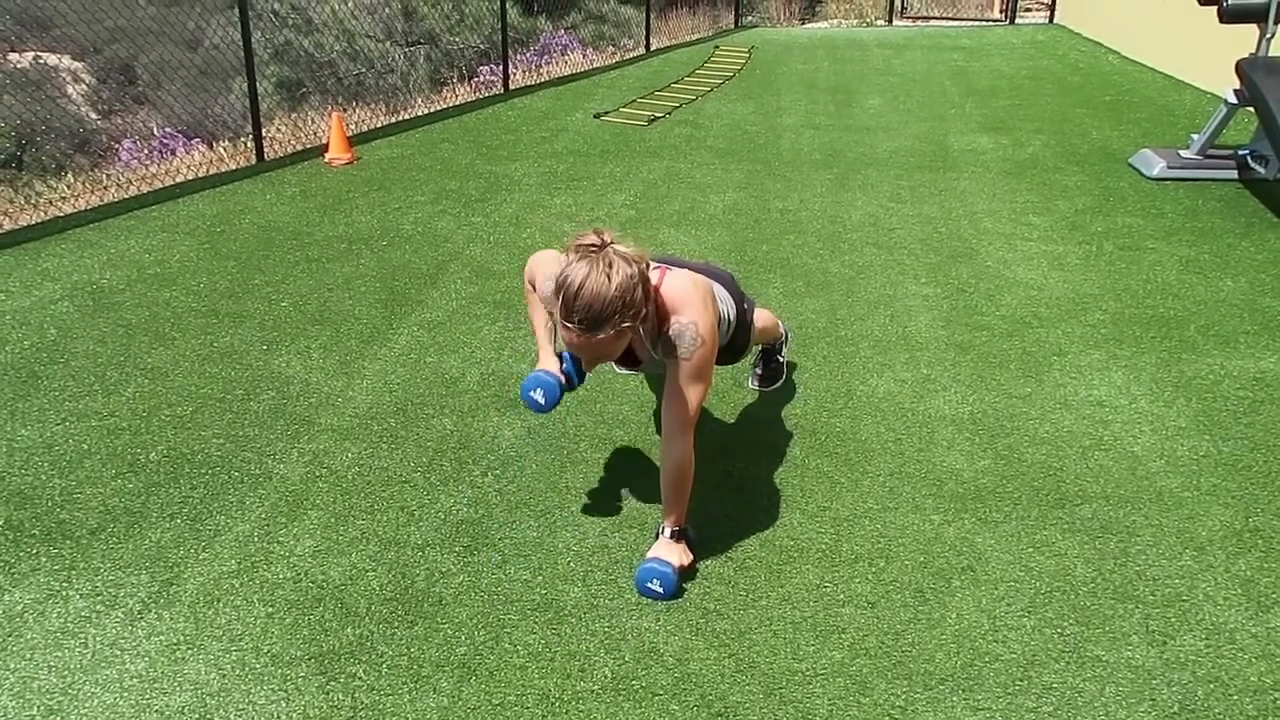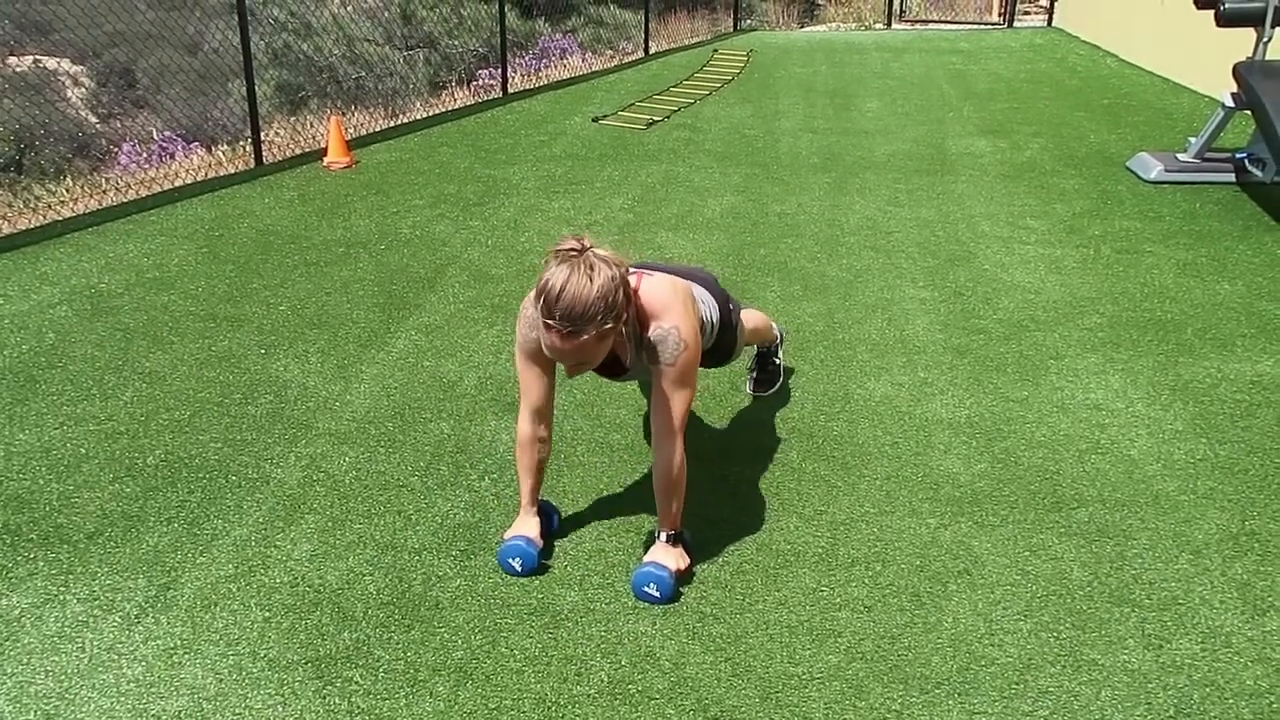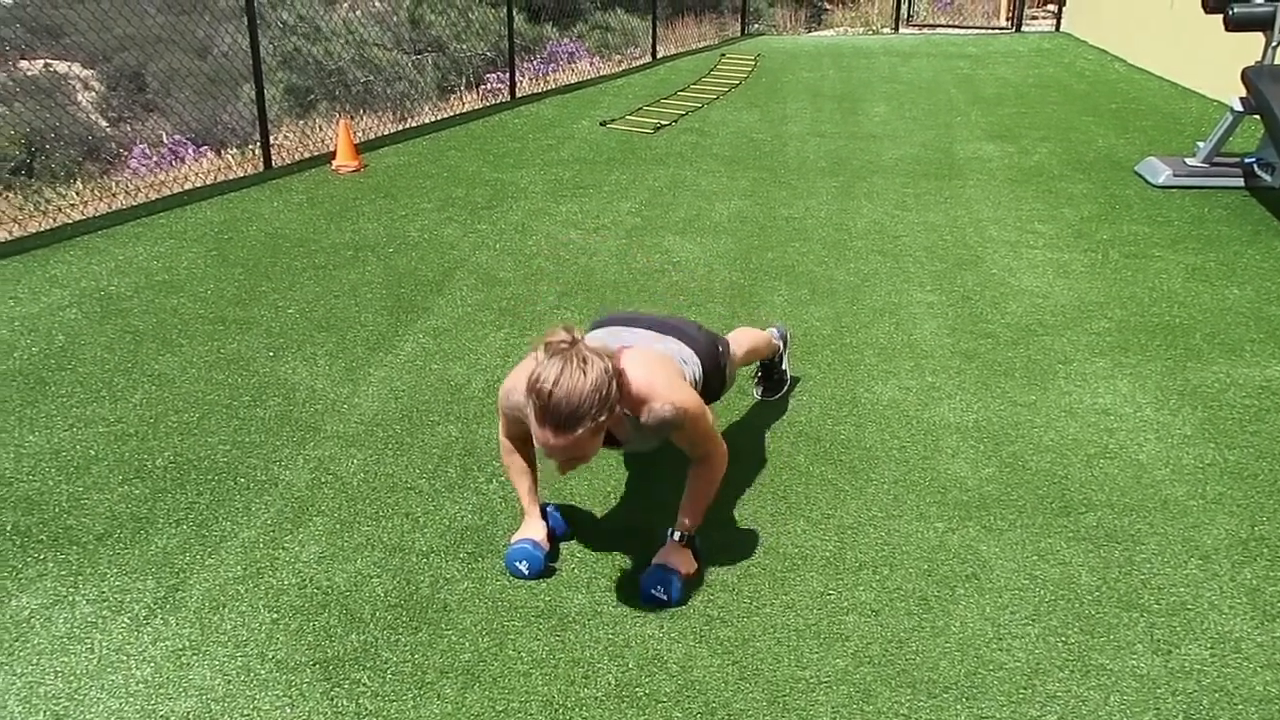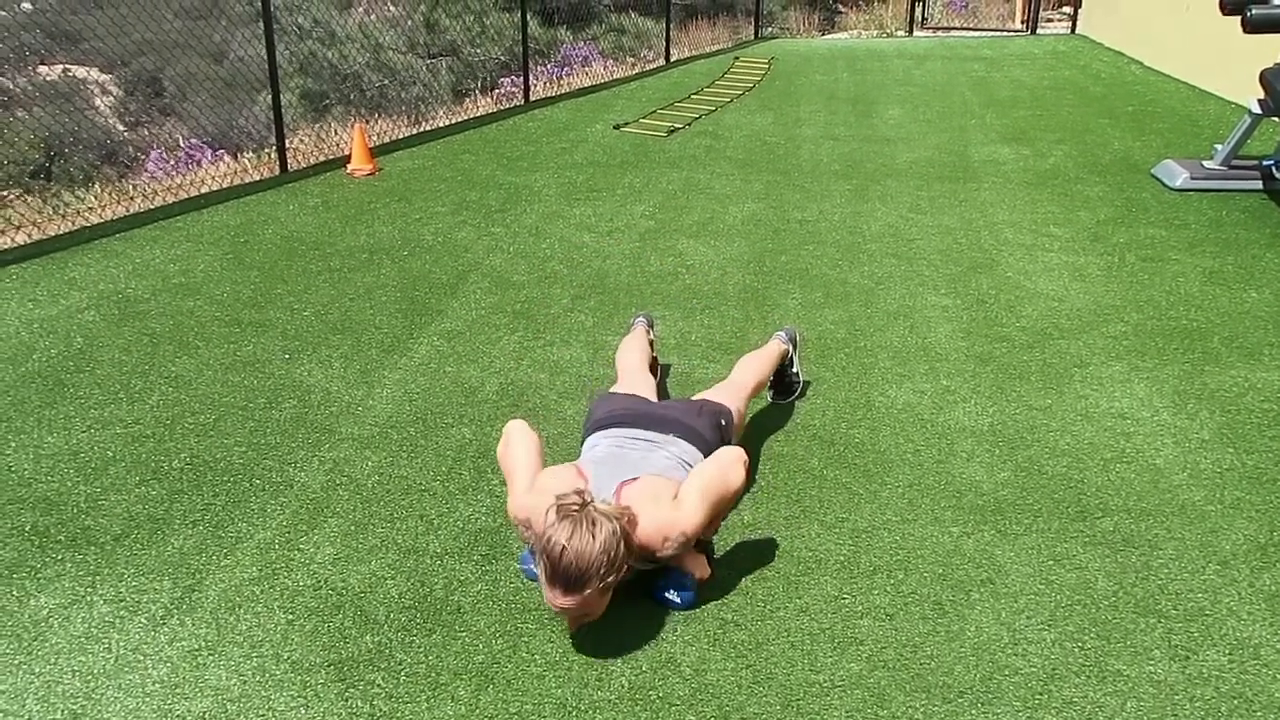
dt=0.5s
person 1, frame 1
left shoulder: (688, 324)
right shoulder: (559, 287)
left elbow: (677, 439)
right elbow: (534, 265)
left wrist: (672, 534)
right wrist: (547, 354)
left hip: (719, 302)
left knee: (751, 328)
left ankle: (775, 335)
person 1, frame 2
left shoulder: (668, 328)
right shoulder: (539, 312)
left elbow: (668, 444)
right elbow: (534, 422)
left wrist: (669, 538)
right wrist: (527, 513)
left hip: (705, 304)
left knee: (742, 328)
left ankle: (770, 337)
person 1, frame 3
left shoulder: (662, 404)
right shoulder: (519, 390)
left elbow: (712, 457)
right elbow: (511, 438)
left wrist: (680, 540)
right wrist: (532, 516)
left hip: (685, 347)
left knee: (730, 353)
left ankle: (773, 341)
person 1, frame 4
left shoulder: (666, 533)
right shoulder: (533, 512)
left elbow: (736, 460)
right elbow: (516, 429)
left hip: (689, 435)
right hip: (613, 421)
left knee: (736, 388)
right knee: (632, 381)
left ankle: (781, 346)
right ankle: (642, 329)
